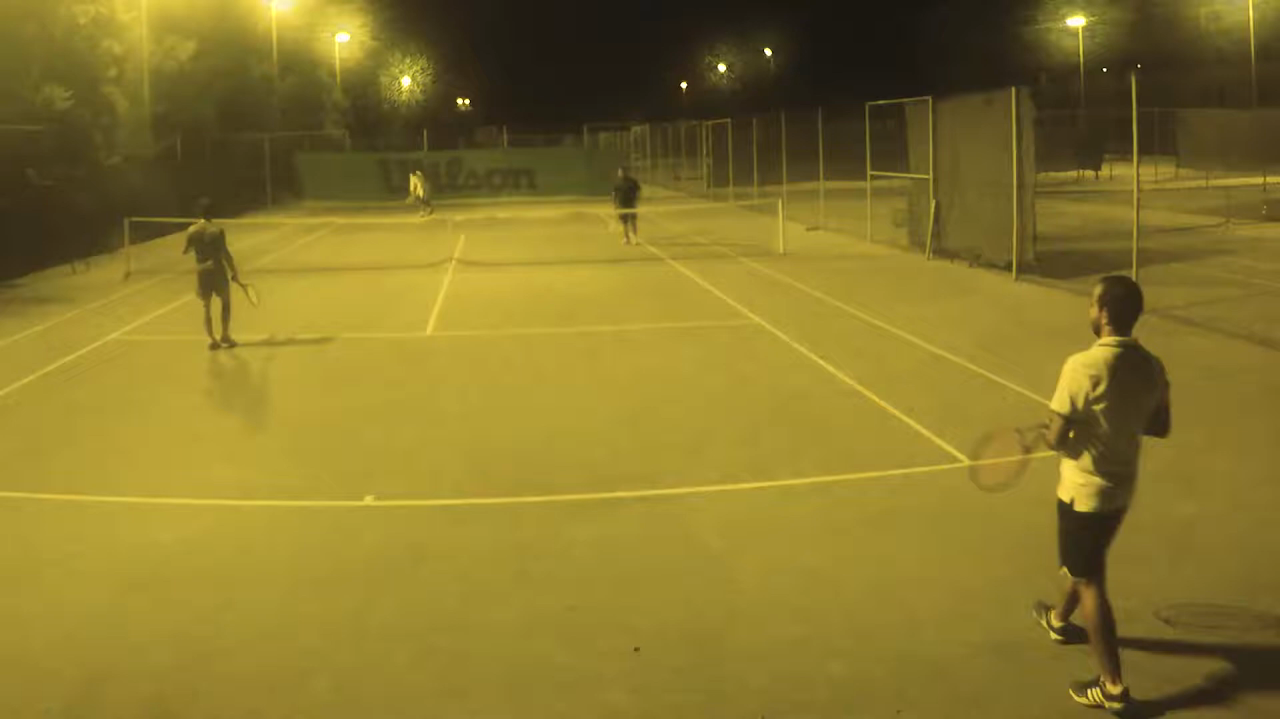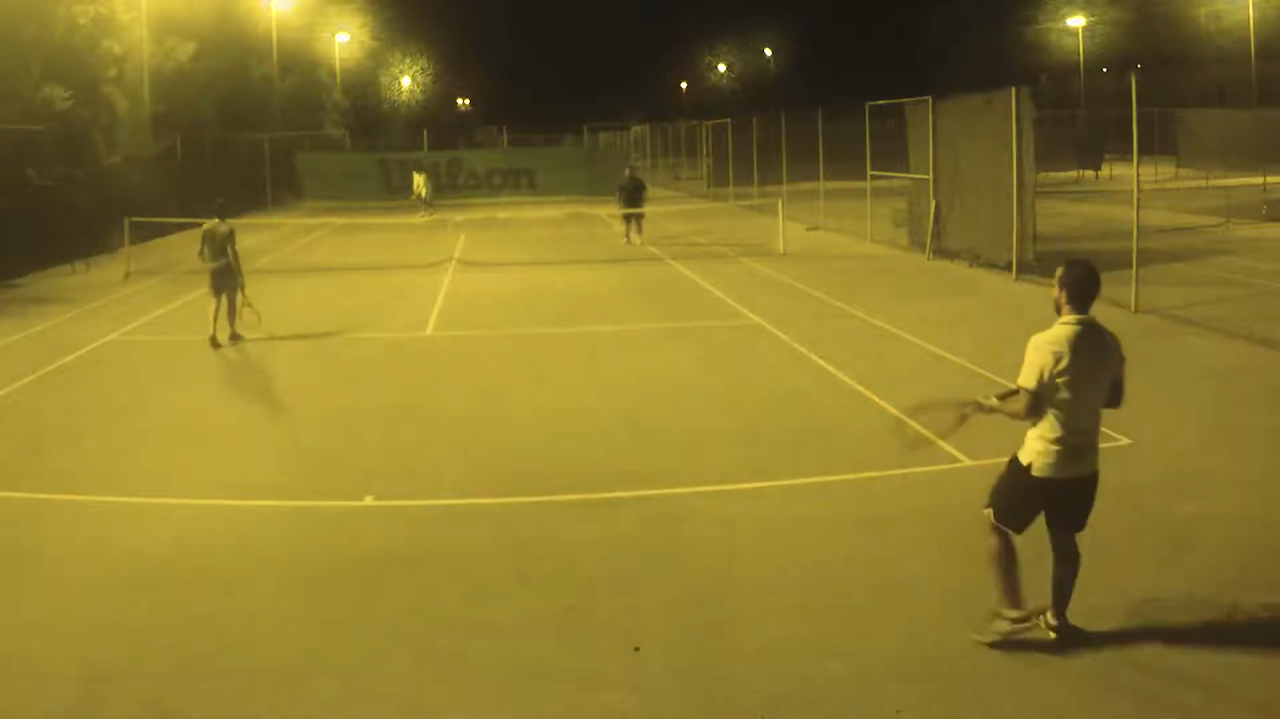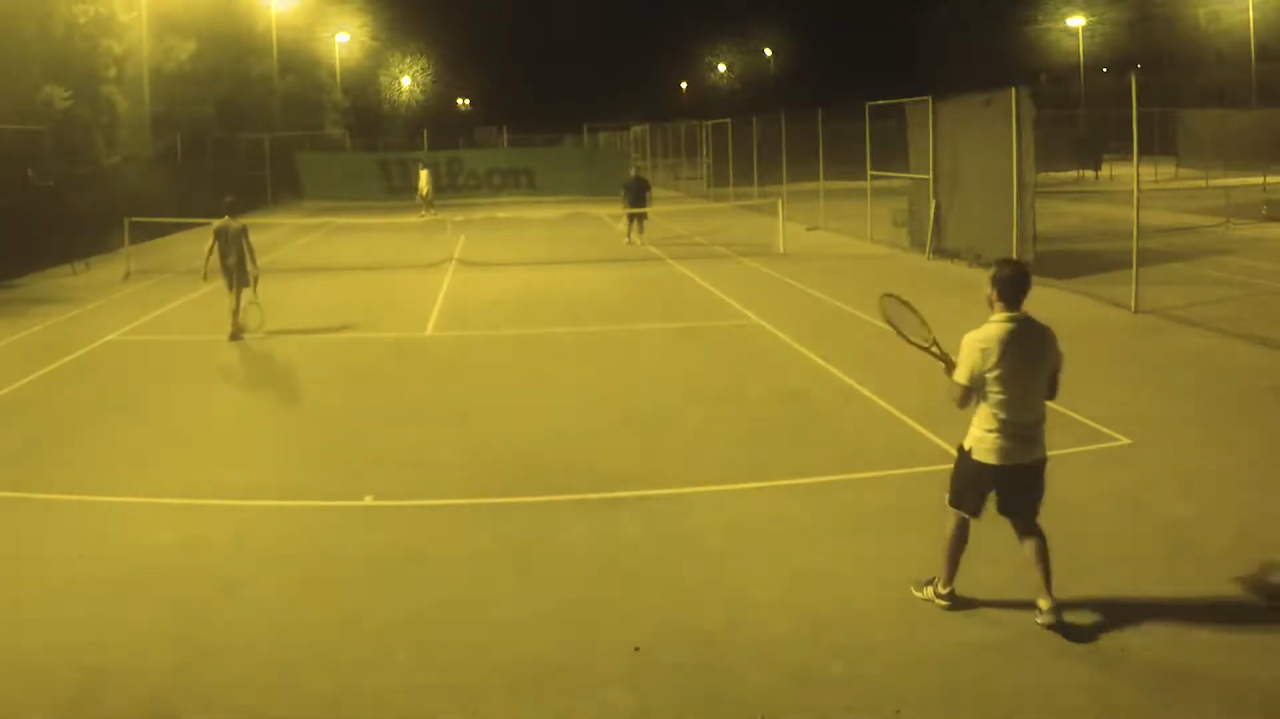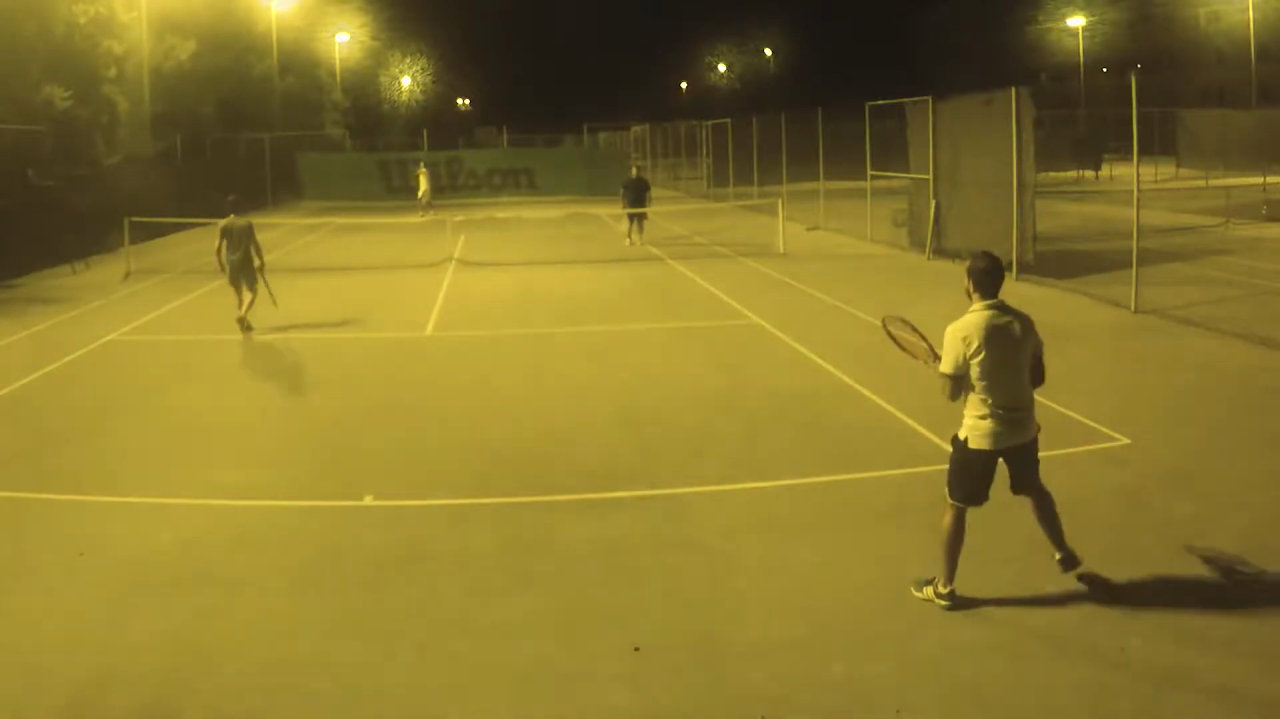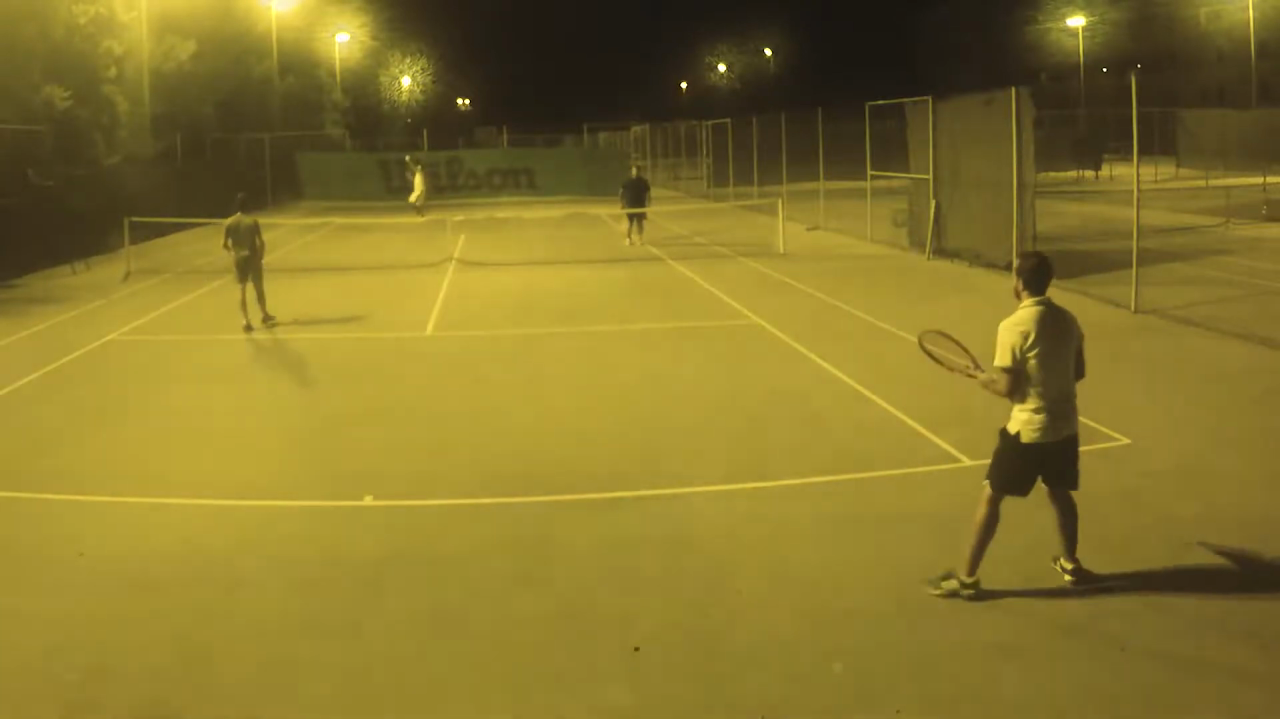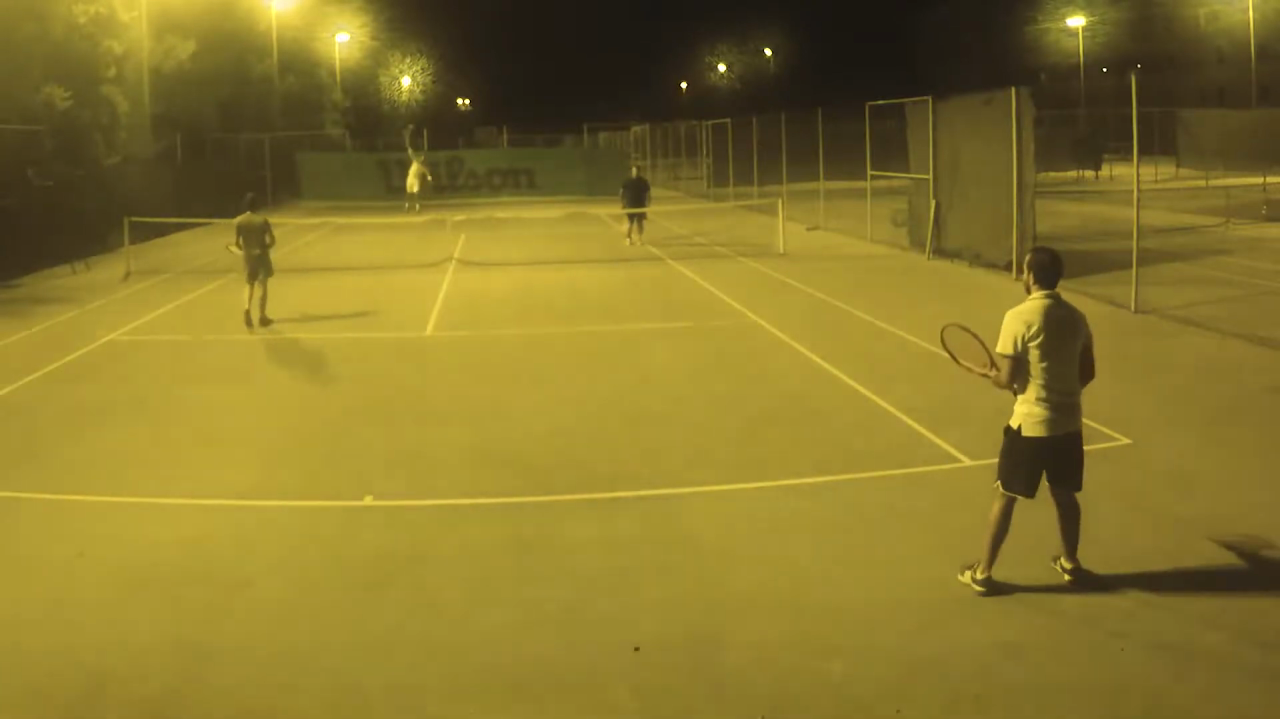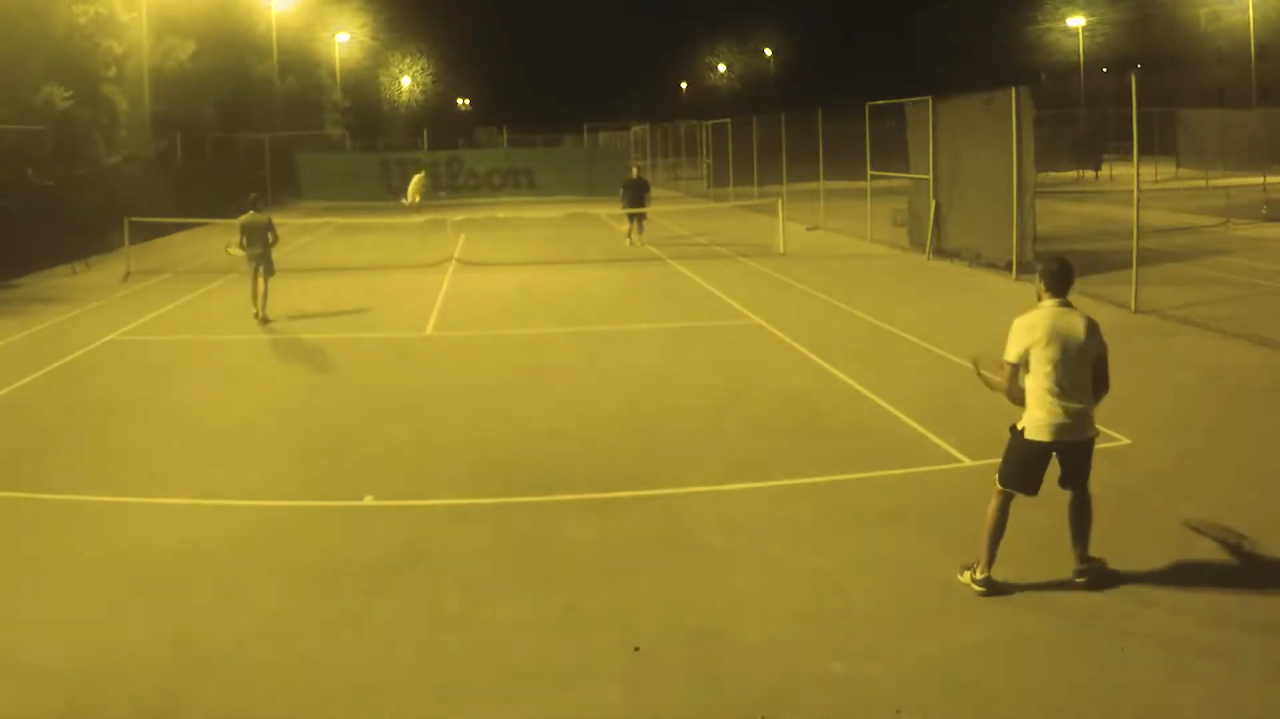
dt=0.4s
person 1, frame 1
left shoulder: (1082, 367)
right shoulder: (1152, 367)
left elbow: (1057, 439)
right elbow: (1160, 427)
left wrist: (1050, 432)
left hip: (1085, 491)
right hip: (1121, 488)
left knee: (1090, 582)
right knee: (1080, 567)
left ankle: (1113, 687)
right ankle: (1060, 620)
person 1, frame 2
left shoulder: (1046, 344)
right shoulder: (1110, 343)
left elbow: (1028, 410)
right elbow: (1115, 399)
left wrist: (997, 404)
left hip: (1042, 461)
right hip: (1085, 461)
left knee: (997, 525)
right knee: (1063, 537)
left ankle: (1014, 611)
right ankle: (1057, 617)
person 1, frame 3
left shoulder: (978, 341)
right shoulder: (1045, 337)
left elbow: (960, 400)
right elbow: (1050, 392)
left wrist: (953, 372)
left hip: (986, 447)
right hip: (1030, 447)
left knee: (960, 515)
right knee: (1027, 524)
left ankle: (945, 587)
right ankle: (1047, 603)
person 1, frame 4
left shoulder: (960, 331)
right shoulder: (1024, 323)
left elbow: (951, 393)
right elbow: (1038, 377)
left wrist: (945, 372)
left hip: (979, 434)
right hip: (1022, 429)
left knee: (956, 507)
right knee: (1035, 490)
left ankle: (944, 586)
right ankle: (1064, 555)
person 1, frame 5
left shoulder: (1014, 326)
right shoulder: (1068, 320)
left elbow: (1007, 389)
right elbow: (1078, 372)
left wrist: (984, 380)
left hip: (1028, 429)
right hip: (1065, 425)
left knee: (991, 496)
right knee: (1061, 494)
left ankle: (967, 577)
right ankle: (1070, 563)
person 1, frame 6
left shoulder: (1019, 317)
right shoulder: (1076, 317)
left elbow: (1007, 379)
right elbow: (1088, 373)
left wrist: (994, 377)
left hip: (1031, 423)
right hip: (1068, 422)
left knee: (1006, 497)
right knee: (1064, 494)
left ankle: (983, 572)
right ankle: (1070, 563)
person 1, frame 7
left shoulder: (1026, 324)
right shoulder: (1089, 326)
left elbow: (1009, 387)
right elbow: (1102, 385)
left wrist: (1006, 391)
left hip: (1038, 426)
right hip: (1080, 428)
left knee: (1002, 495)
right knee: (1079, 492)
left ankle: (982, 572)
right ankle: (1082, 563)
